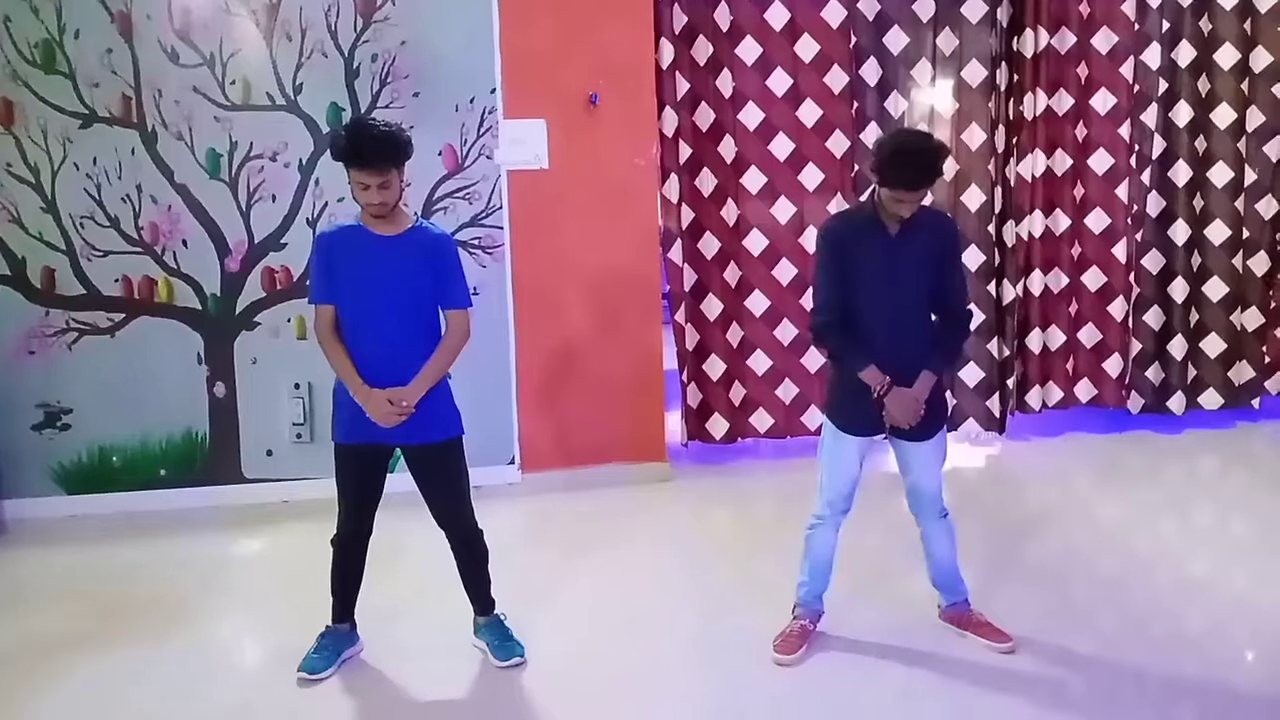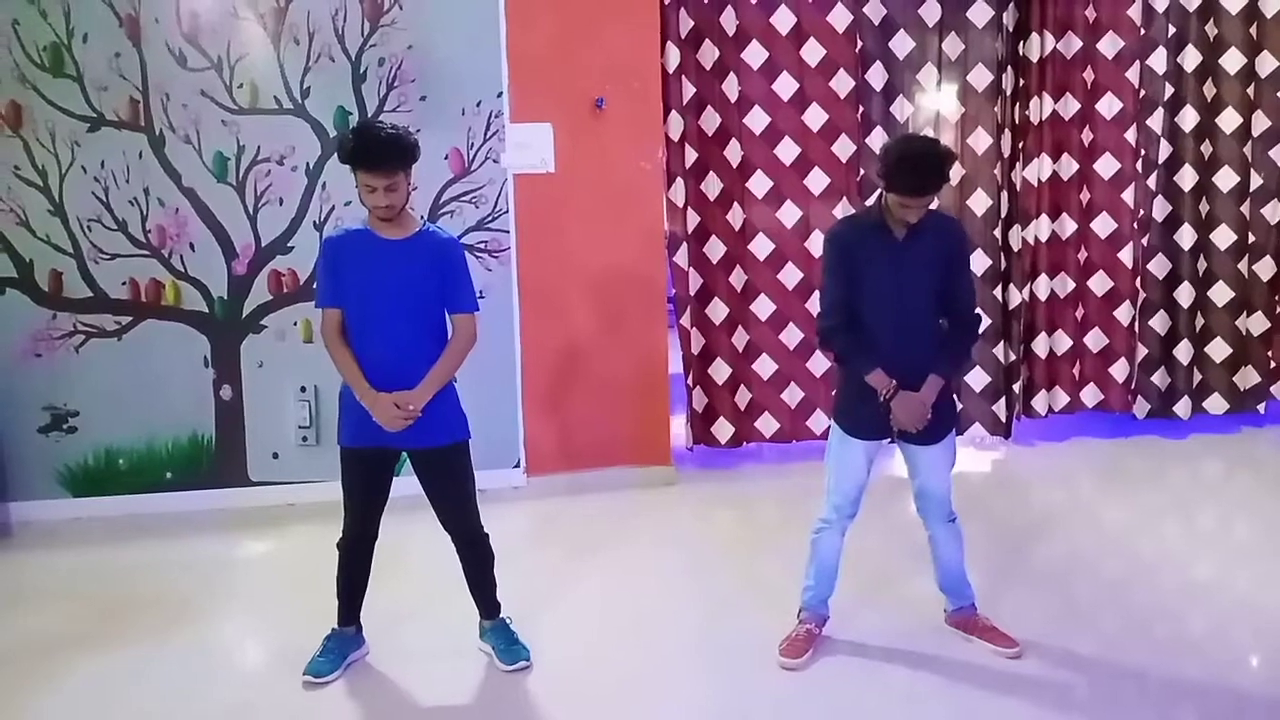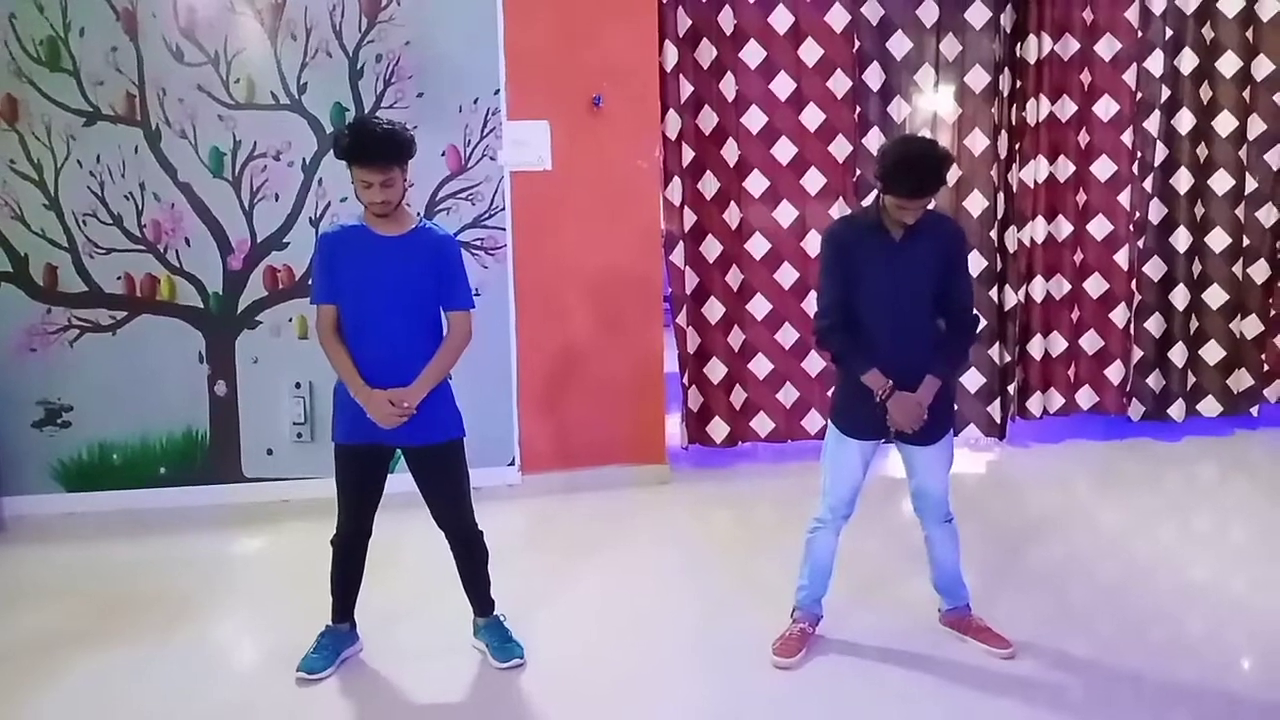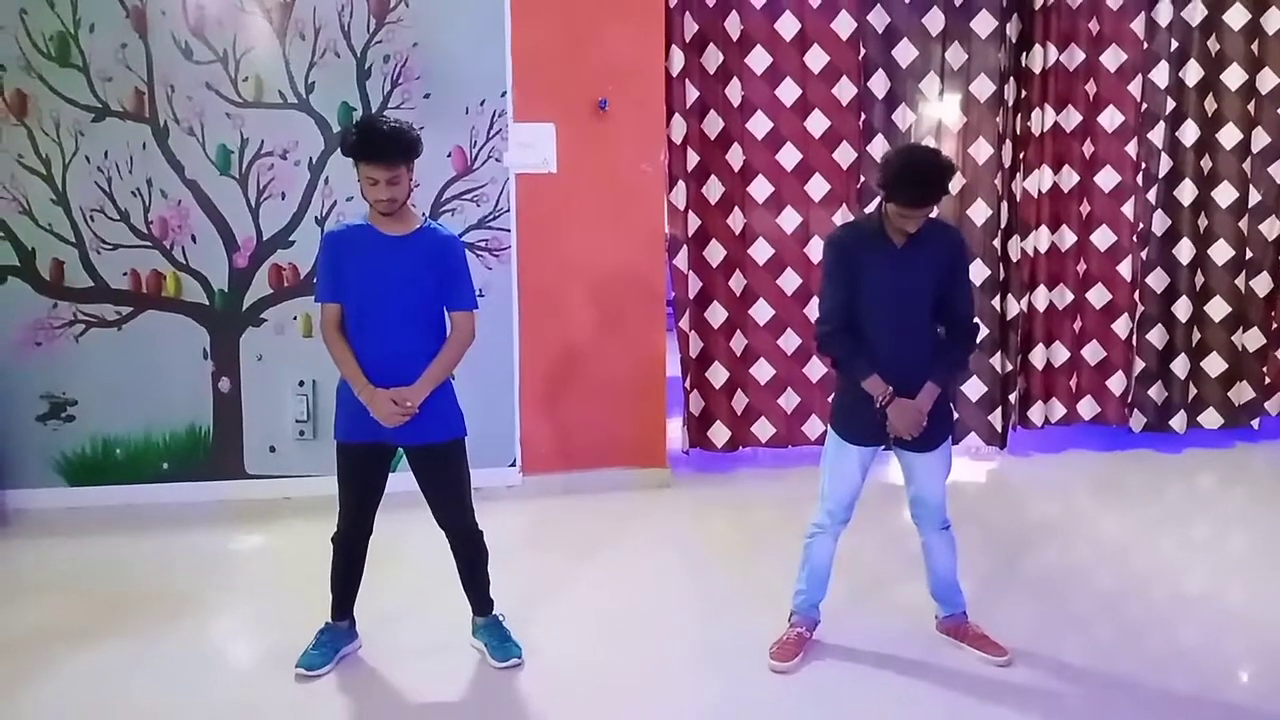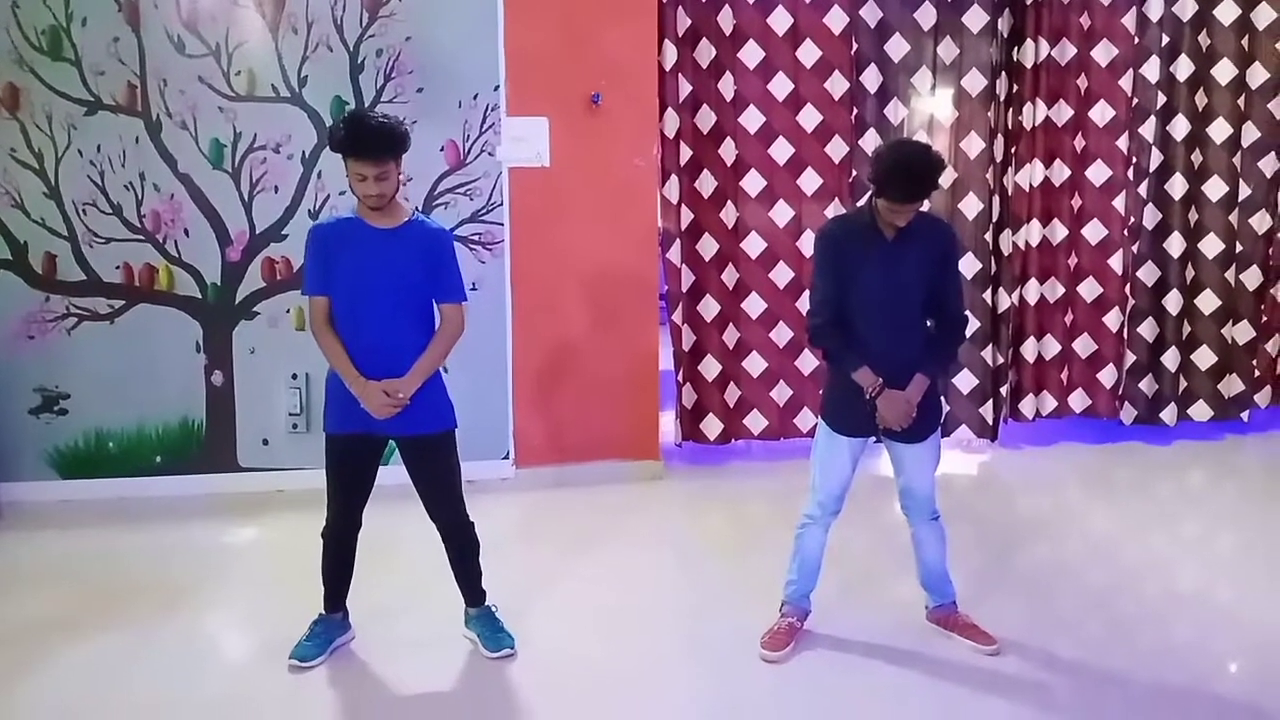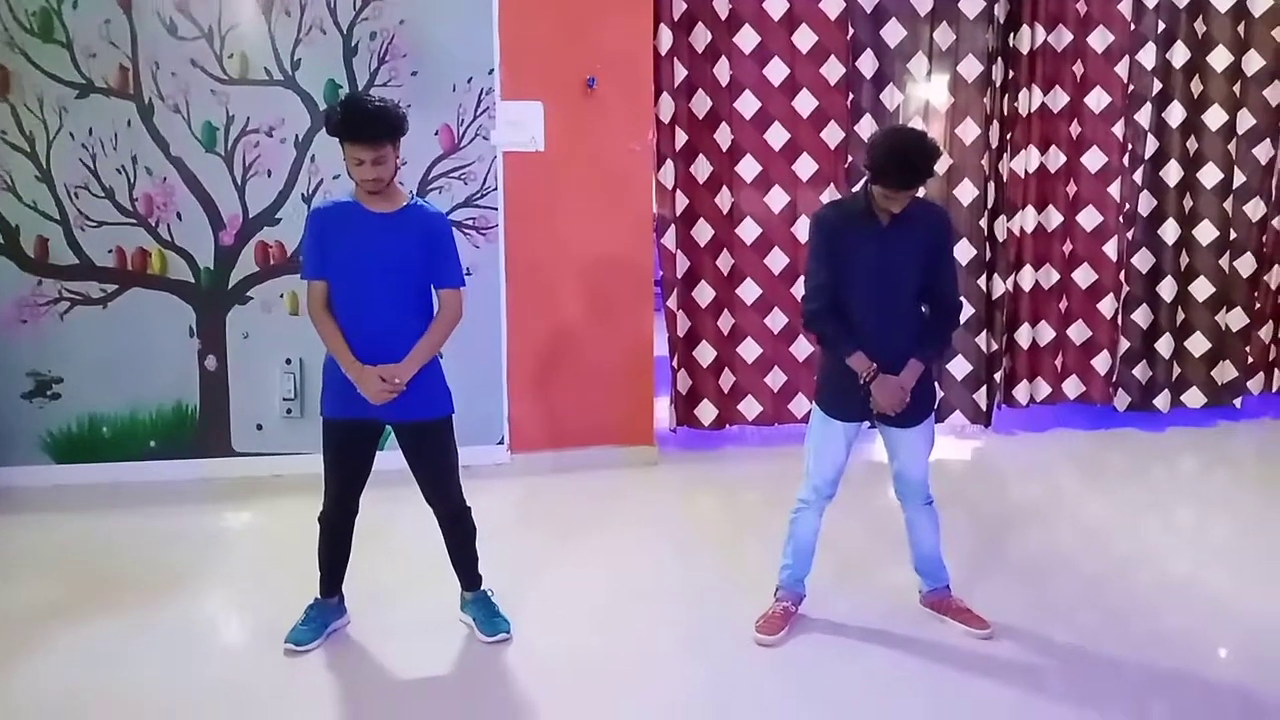
dt=0.5s
person 1, frame 1
left shoulder: (436, 244)
right shoulder: (331, 246)
left elbow: (459, 328)
right elbow: (325, 329)
left wrist: (412, 392)
right wrist: (365, 395)
left hip: (431, 414)
right hip: (356, 417)
left knee: (460, 524)
right knee: (351, 529)
left ankle: (486, 619)
right ankle: (341, 630)
person 1, frame 2
left shoulder: (443, 248)
right shoulder: (338, 250)
left elbow: (465, 332)
right elbow: (332, 333)
left wrist: (419, 396)
right wrist: (372, 400)
left hip: (437, 418)
right hip: (363, 420)
left knee: (466, 528)
right knee: (356, 533)
left ankle: (492, 623)
right ankle: (347, 632)
person 1, frame 3
left shoulder: (440, 245)
right shoulder: (334, 246)
left elbow: (460, 330)
right elbow: (327, 329)
left wrist: (413, 394)
right wrist: (367, 397)
left hip: (431, 414)
right hip: (357, 417)
left knee: (460, 526)
right knee: (351, 530)
left ankle: (487, 621)
right ankle: (341, 629)
person 1, frame 4
left shoulder: (444, 246)
right shoulder: (338, 245)
left elbow: (464, 330)
right elbow: (331, 328)
left wrist: (415, 394)
right wrist: (371, 395)
left hip: (433, 414)
right hip: (360, 414)
left knee: (460, 525)
right knee: (351, 528)
left ankle: (486, 621)
right ankle: (340, 626)
person 1, frame 5
left shoulder: (433, 239)
right shoulder: (326, 238)
left elbow: (452, 322)
right elbow: (320, 321)
left wrist: (406, 385)
right wrist: (361, 388)
left hip: (424, 406)
right hip: (349, 407)
left knee: (451, 516)
right knee: (340, 520)
left ankle: (478, 611)
right ankle: (333, 618)
person 1, frame 6
left shoulder: (431, 224)
right shoulder: (325, 222)
left elbow: (451, 308)
right elbow: (318, 306)
left wrist: (402, 371)
right wrist: (358, 373)
left hip: (421, 391)
right hip: (347, 392)
left knee: (448, 501)
right knee: (338, 504)
left ankle: (474, 596)
right ankle: (329, 602)
person 2, frame 1
left shoulder: (941, 232)
right shoulder: (839, 233)
left elbow: (955, 321)
right elbow: (826, 327)
left wrist: (918, 389)
right wrist: (884, 388)
left hip: (921, 396)
right hip: (854, 397)
left knee: (931, 507)
right knee: (829, 510)
left ankle: (956, 605)
right ankle: (806, 612)
person 2, frame 2
left shoulder: (948, 236)
right shoulder: (845, 237)
left elbow: (963, 325)
right elbow: (833, 330)
left wrist: (926, 393)
right wrist: (891, 392)
left hip: (929, 400)
right hip: (861, 401)
left knee: (939, 511)
right knee: (835, 514)
left ankle: (962, 609)
right ankle: (811, 616)
person 2, frame 3
left shoulder: (947, 237)
right shoulder: (843, 237)
left elbow: (961, 326)
right elbow: (830, 330)
left wrist: (923, 394)
right wrist: (887, 392)
left hip: (927, 401)
right hip: (859, 401)
left knee: (936, 512)
right knee: (831, 514)
left ankle: (956, 610)
right ankle: (805, 616)
person 2, frame 4
left shoulder: (948, 245)
right shoulder: (846, 244)
left elbow: (961, 333)
right elbow: (833, 336)
left wrist: (923, 400)
right wrist: (887, 399)
left hip: (926, 407)
right hip: (859, 406)
left knee: (934, 519)
right knee: (829, 519)
left ankle: (953, 617)
right ankle: (802, 620)
person 2, frame 5
left shoulder: (939, 239)
right shoulder: (837, 237)
left elbow: (950, 326)
right elbow: (823, 328)
left wrist: (913, 391)
right wrist: (877, 390)
left hip: (915, 399)
right hip: (849, 398)
left knee: (923, 509)
right knee: (820, 510)
left ankle: (943, 607)
right ankle: (794, 611)
person 2, frame 6
left shoulder: (934, 224)
right shoulder: (831, 222)
left elbow: (946, 312)
right elbow: (818, 313)
left wrist: (907, 377)
right wrist: (871, 376)
left hip: (909, 383)
right hip: (844, 383)
left knee: (916, 493)
right knee: (815, 494)
left ankle: (937, 591)
right ankle: (788, 595)
